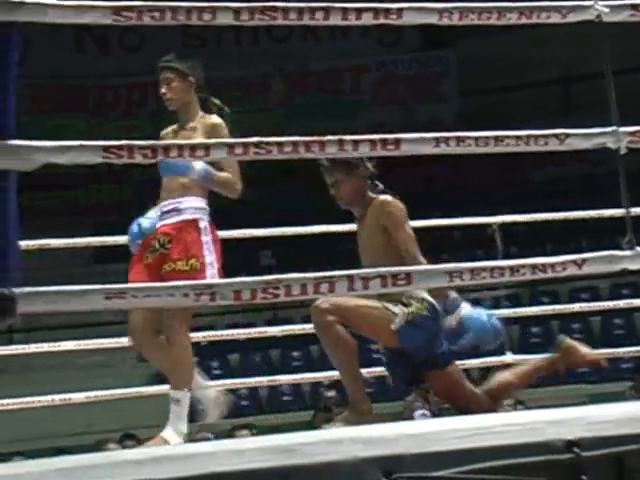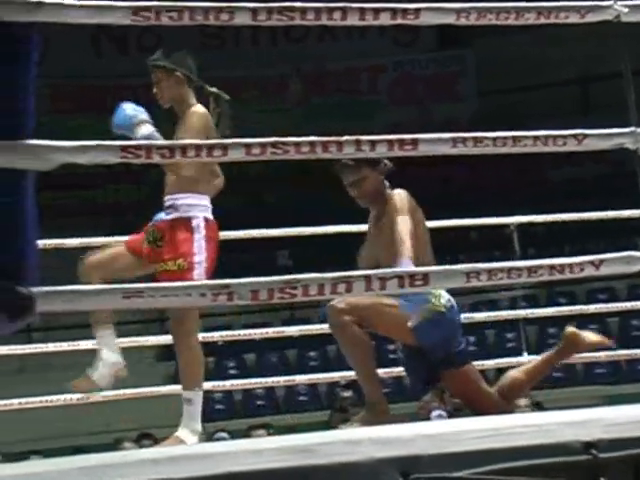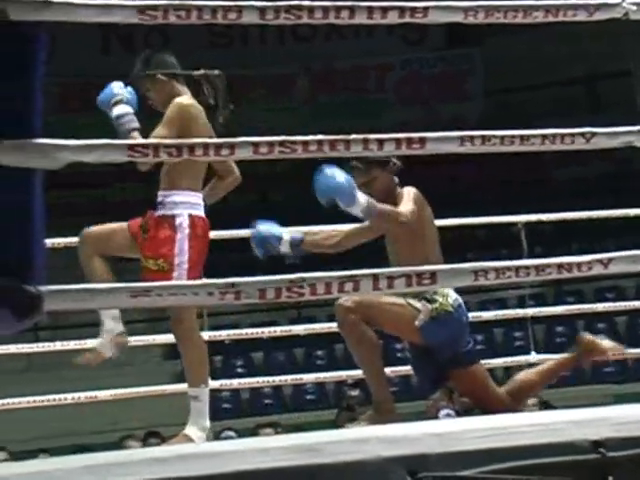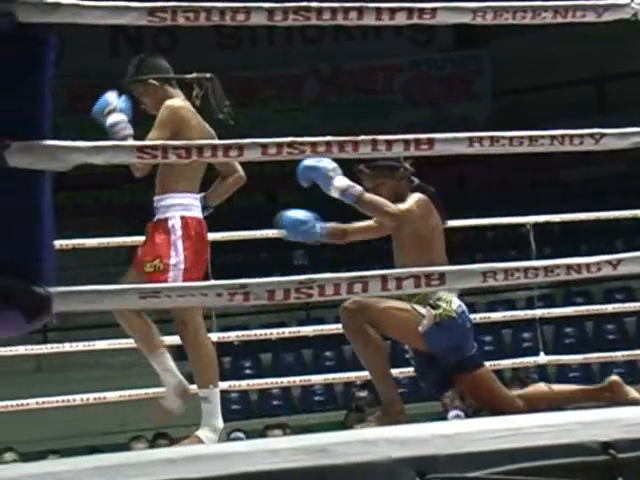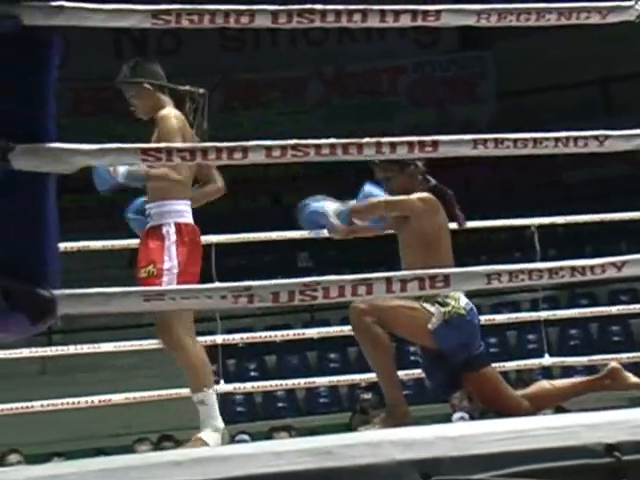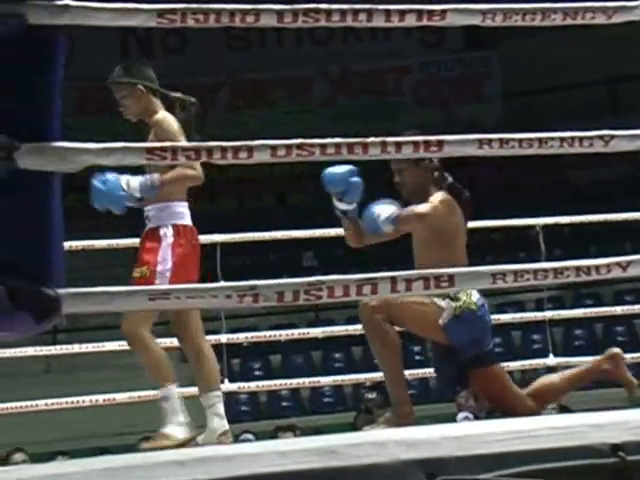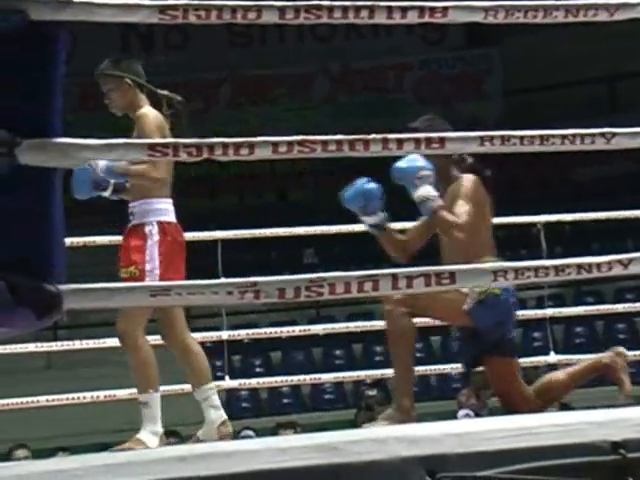
dt=0.2s
person 1, frame 1
left shoulder: (212, 125)
right shoulder: (168, 135)
left elbow: (234, 186)
left wrist: (195, 170)
right wrist: (149, 218)
left hip: (192, 229)
right hip: (158, 235)
left knee: (175, 327)
right knee: (140, 331)
left ankle: (176, 428)
right ankle: (205, 391)
person 1, frame 2
left shoulder: (198, 114)
right shoulder: (190, 120)
left elbow: (187, 172)
right elbow: (217, 179)
left wrist: (146, 134)
left hip: (191, 227)
right hip: (167, 227)
left knee: (183, 327)
right knee: (90, 266)
left ankle: (190, 428)
right ankle: (109, 359)
person 1, frame 3
left shoulder: (181, 107)
right shoulder: (197, 116)
left elbow: (144, 161)
right elbow: (232, 177)
left wrist: (122, 114)
left hip: (180, 222)
right hip: (164, 220)
left knee: (183, 323)
right knee: (89, 240)
left ankle: (199, 426)
right ankle: (112, 331)
person 1, frame 4
left shoulder: (174, 109)
right shoulder: (199, 124)
left elbow: (140, 166)
right elbow: (236, 176)
left wrist: (115, 121)
left hip: (177, 226)
right hip: (171, 226)
left knee: (189, 325)
right knee: (124, 305)
left ankle: (210, 427)
right ankle: (173, 381)
person 1, frame 5
left shoulder: (168, 119)
right shoulder: (180, 124)
left elbow: (177, 176)
right elbow: (216, 186)
left hip: (170, 233)
right hip: (169, 233)
left knee: (176, 333)
right knee: (176, 334)
left ankle: (212, 428)
right ankle: (211, 424)
person 1, frame 6
left shoulder: (163, 123)
right shoulder: (159, 129)
left elbow: (195, 173)
left wrist: (139, 185)
right wrist: (131, 195)
left hip: (170, 236)
right hip: (166, 236)
left knee: (134, 327)
right knee: (191, 336)
left ankle: (177, 421)
right ankle: (218, 426)
person 1, frame 7
left shoulder: (146, 118)
right shoulder: (148, 121)
left elbow: (157, 175)
left wrist: (105, 166)
right wrist: (109, 186)
left hip: (153, 232)
right hip: (151, 233)
left knee: (130, 329)
right knee: (176, 334)
left ankle: (151, 431)
right ankle: (215, 419)
person 2, frame 1
left shoulder: (385, 207)
right shoulder: (364, 220)
left elbow: (415, 263)
left wrist: (457, 307)
left hip: (411, 314)
right hip: (403, 321)
left knee: (324, 311)
right knee: (481, 403)
left ankle: (359, 409)
right ankle: (559, 358)
person 2, frame 2
left shoulder: (398, 201)
right shoulder: (376, 218)
left elbow: (405, 246)
right elbow: (366, 268)
left wrist: (404, 270)
left hip: (427, 313)
right hip: (416, 316)
left knee: (340, 311)
right knee: (494, 404)
left ankle: (376, 410)
right ankle: (565, 346)
person 2, frame 3
left shoulder: (409, 196)
right shoulder: (382, 219)
left elbow: (404, 219)
right elbow: (338, 240)
left wrist: (358, 201)
right wrist: (289, 241)
left hip: (436, 310)
right hip: (430, 317)
left knee: (348, 309)
right knee: (501, 403)
left ankle: (384, 409)
right ankle: (579, 353)
person 2, frame 4
left shoulder: (418, 204)
right shoulder: (399, 222)
left elbow: (393, 214)
right elbow: (350, 231)
left wrist: (341, 186)
right wrist: (318, 229)
left hip: (440, 317)
right hip: (437, 324)
left knee: (353, 311)
right knee: (514, 406)
left ankle: (392, 409)
right ankle: (604, 391)
person 2, frame 5
left shoulder: (421, 203)
right shoulder: (405, 216)
left elbow: (382, 205)
right elbow: (350, 228)
right wrist: (340, 223)
left hip: (448, 316)
right hip: (444, 323)
left knee: (363, 311)
right knee: (518, 407)
left ankle: (396, 411)
right ankle: (606, 379)
person 2, frame 6
left shoulder: (442, 202)
right shoulder: (422, 209)
left elbow: (418, 215)
right elbow: (356, 238)
left wrist: (388, 218)
right wrist: (344, 205)
left hip: (459, 311)
right hip: (452, 318)
left knee: (373, 309)
right knee: (522, 407)
left ankle: (401, 411)
right ankle: (602, 366)
person 2, frame 7
left shoulder: (467, 185)
right shoulder: (441, 199)
left elbow: (461, 231)
right elbow: (402, 252)
left wrist: (426, 196)
right wrist: (374, 220)
left hip: (486, 294)
right hip: (477, 302)
left knee: (396, 303)
right knee: (525, 403)
left ankle: (402, 408)
right ankle: (605, 364)
